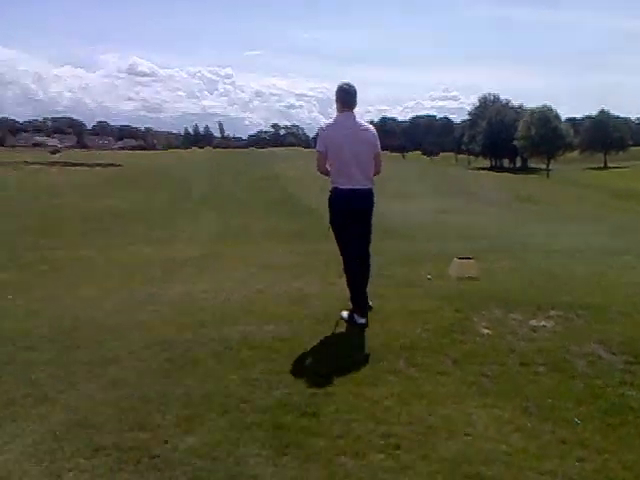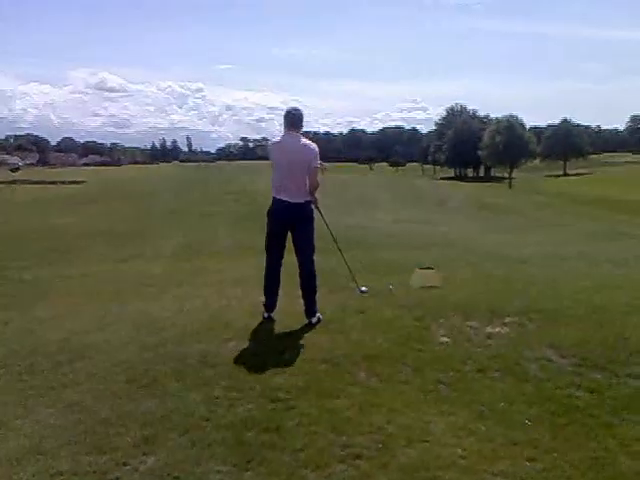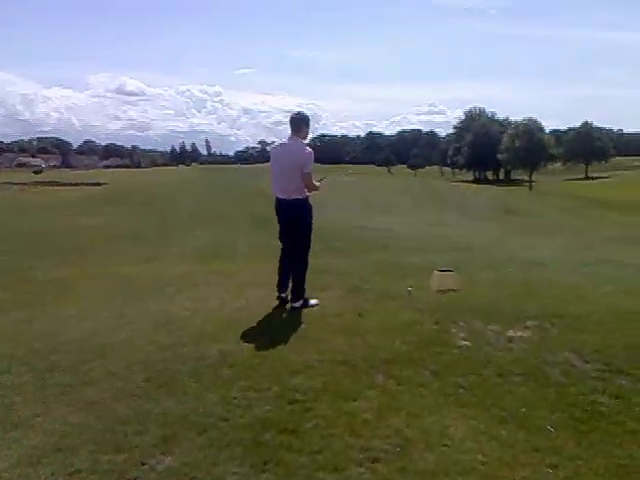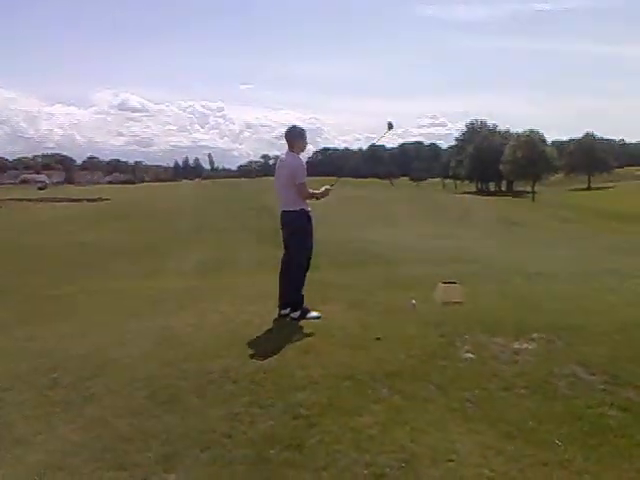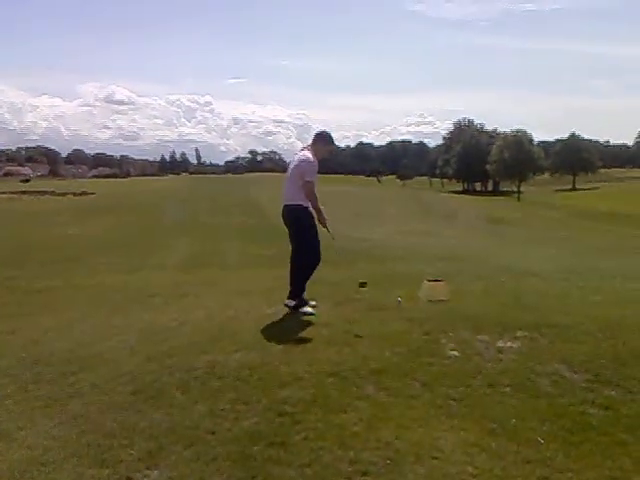
dt=1s
person 1, frame 1
left shoulder: (327, 130)
right shoulder: (370, 130)
left elbow: (321, 168)
right elbow: (377, 168)
left hip: (341, 197)
right hip: (366, 196)
left knee: (350, 254)
right knee: (363, 250)
left ankle: (359, 311)
right ankle: (362, 300)
person 1, frame 2
left shoulder: (273, 146)
right shoulder: (311, 148)
right elbow: (314, 183)
right wrist: (312, 195)
left hip: (278, 207)
right hip: (302, 209)
left knee: (273, 260)
right knee: (306, 261)
left ankle: (269, 308)
right ankle: (311, 313)
person 1, frame 3
left shoulder: (275, 149)
right shoulder: (306, 152)
left elbow: (279, 177)
right elbow: (308, 184)
right wrist: (316, 186)
left hip: (281, 204)
right hip: (299, 205)
left knee: (287, 248)
right knee: (300, 252)
left ankle: (282, 290)
right ankle: (297, 298)
person 1, frame 4
left shoulder: (282, 161)
right shoulder: (297, 163)
right elbow: (303, 193)
left wrist: (314, 194)
right wrist: (320, 193)
left hip: (287, 215)
right hip: (299, 216)
left knee: (289, 260)
right knee: (301, 262)
left ankle: (285, 305)
right ankle: (296, 308)
person 1, frame 5
left shoulder: (300, 156)
right shoulder: (310, 161)
right elbow: (309, 192)
left wrist: (315, 212)
right wrist: (320, 215)
left hip: (290, 209)
right hip: (299, 211)
left knee: (299, 255)
right knee: (312, 255)
left ankle: (296, 297)
right ankle: (294, 297)
